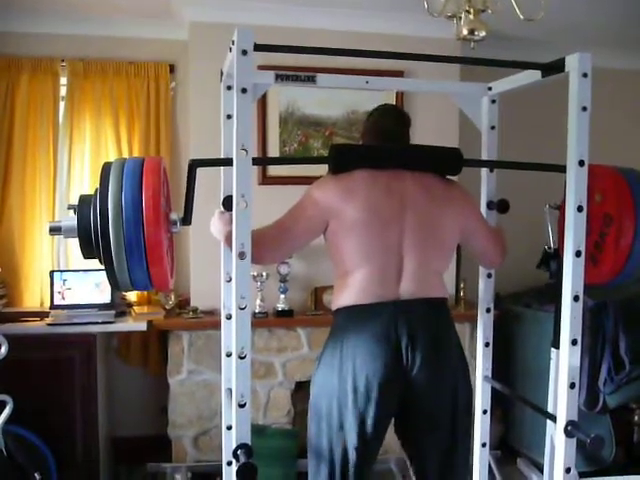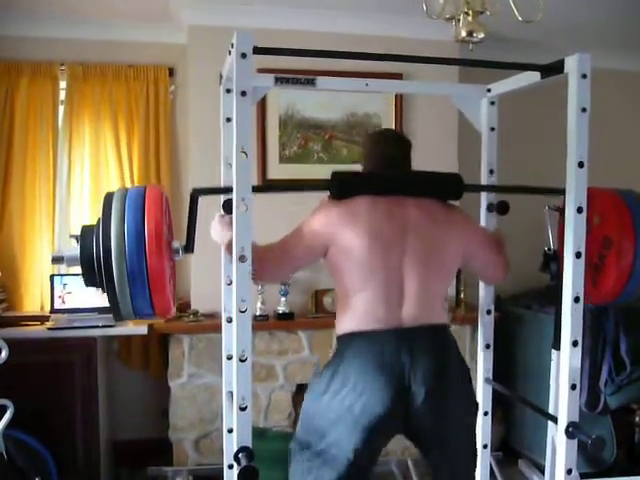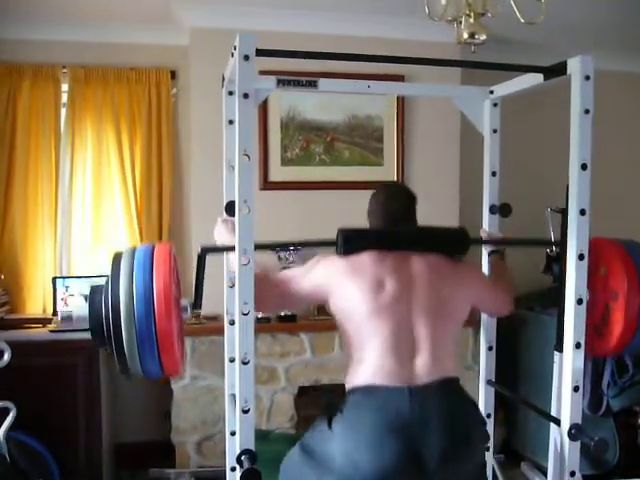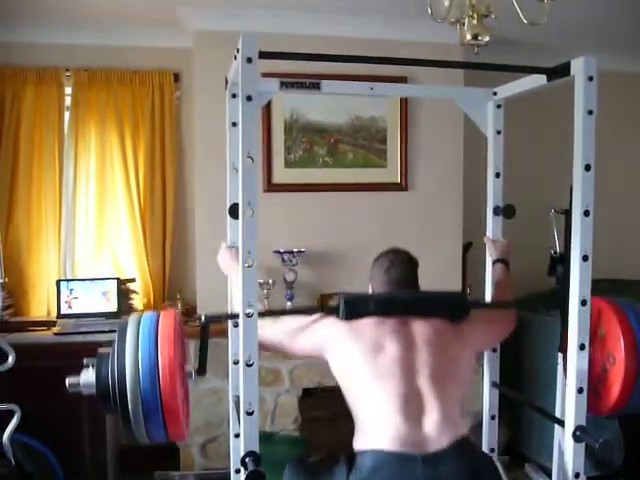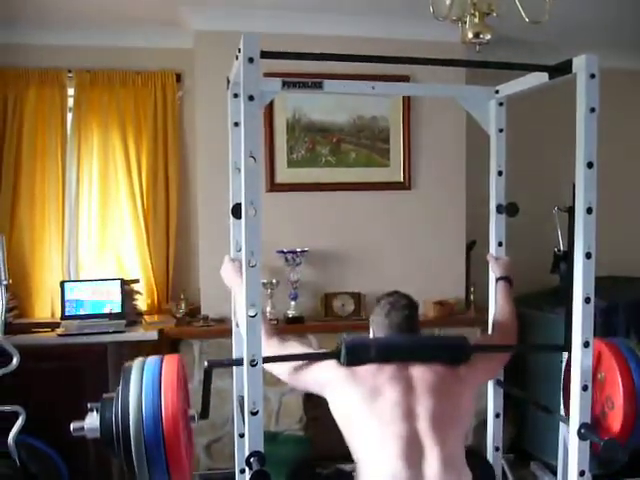
dt=0.4s
person 1, frame 1
left shoulder: (336, 190)
right shoulder: (451, 193)
left elbow: (263, 248)
right elbow: (494, 255)
left wrist: (225, 230)
right wrist: (496, 226)
left hip: (361, 337)
right hip: (434, 335)
person 1, frame 2
left shoulder: (338, 216)
right shoulder: (453, 219)
left elbow: (261, 268)
right elbow: (498, 273)
left wrist: (227, 236)
right wrist: (493, 241)
left hip: (364, 364)
right hip: (437, 362)
person 1, frame 3
left shoulder: (340, 269)
right shoulder: (457, 272)
left elbow: (262, 293)
right elbow: (505, 302)
left wrist: (231, 242)
right wrist: (496, 253)
left hip: (374, 418)
right hip: (448, 418)
person 1, frame 4
left shoulder: (342, 333)
right shoulder: (457, 331)
left elbow: (262, 327)
right elbow: (505, 317)
left wrist: (234, 269)
right wrist: (500, 262)
person 1, frame 5
left shoulder: (343, 377)
right shoulder: (455, 374)
left elbow: (270, 347)
right elbow: (504, 339)
left wrist: (238, 284)
right wrist: (502, 279)
